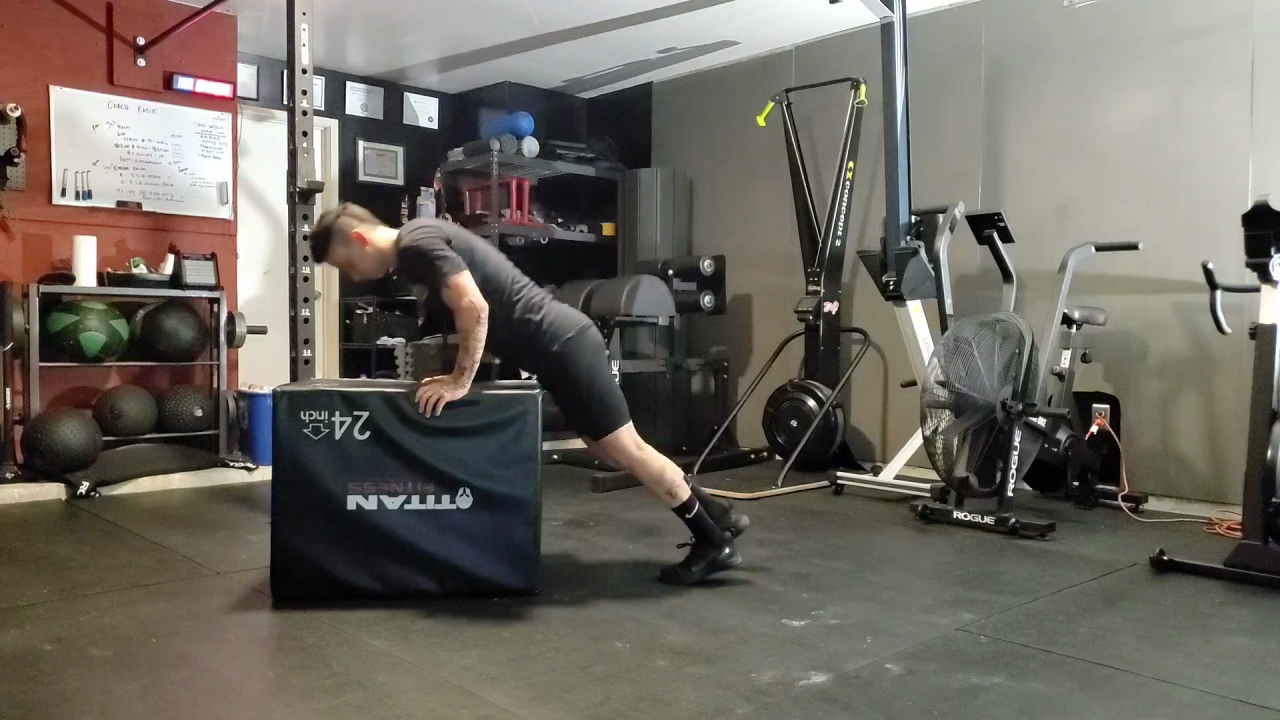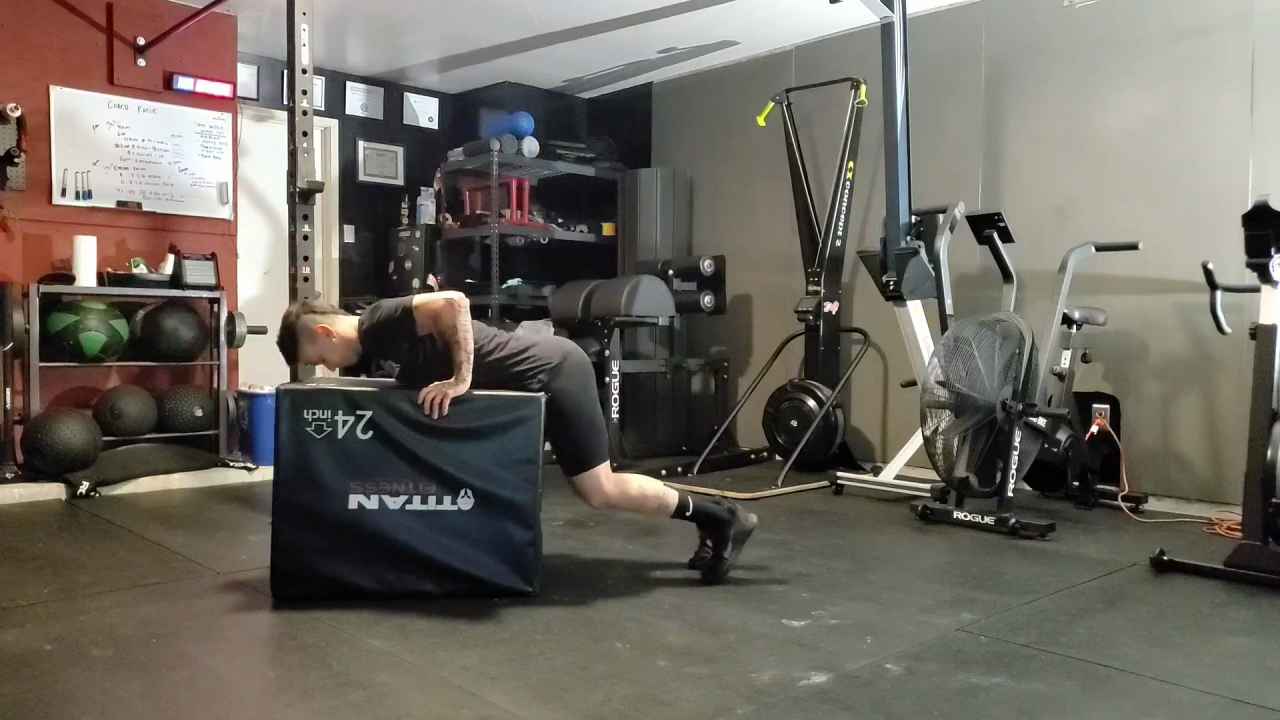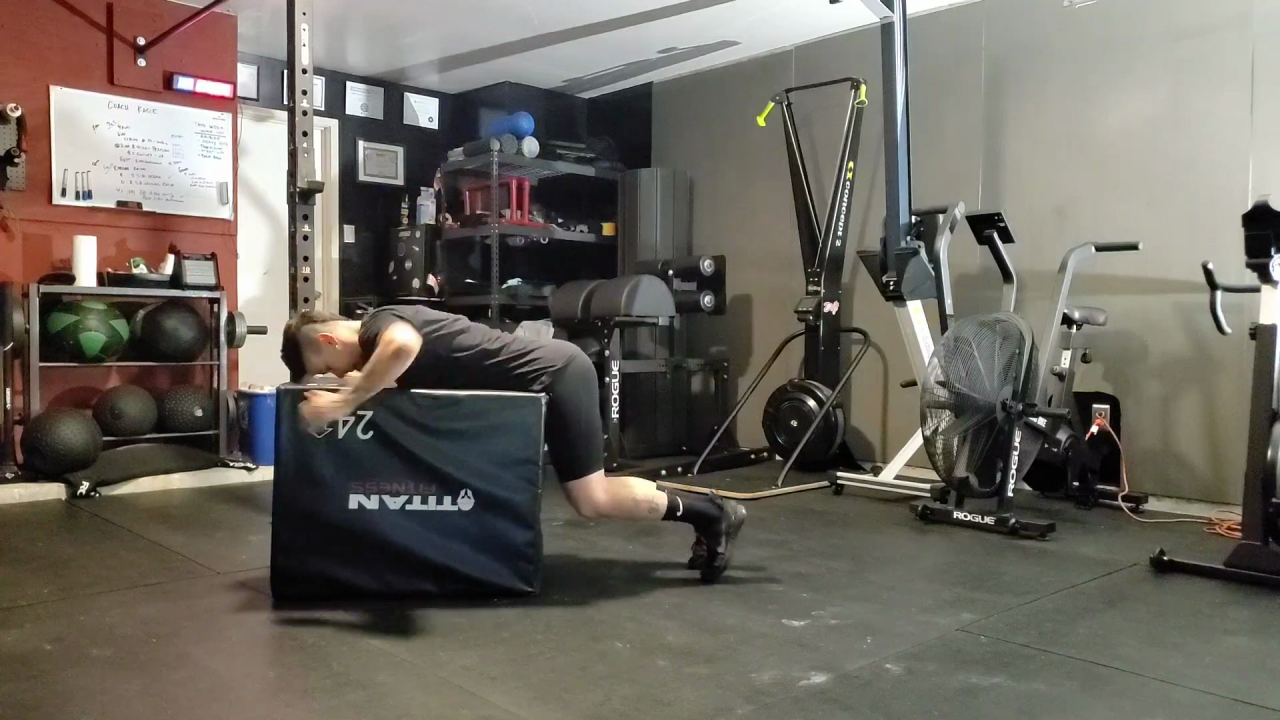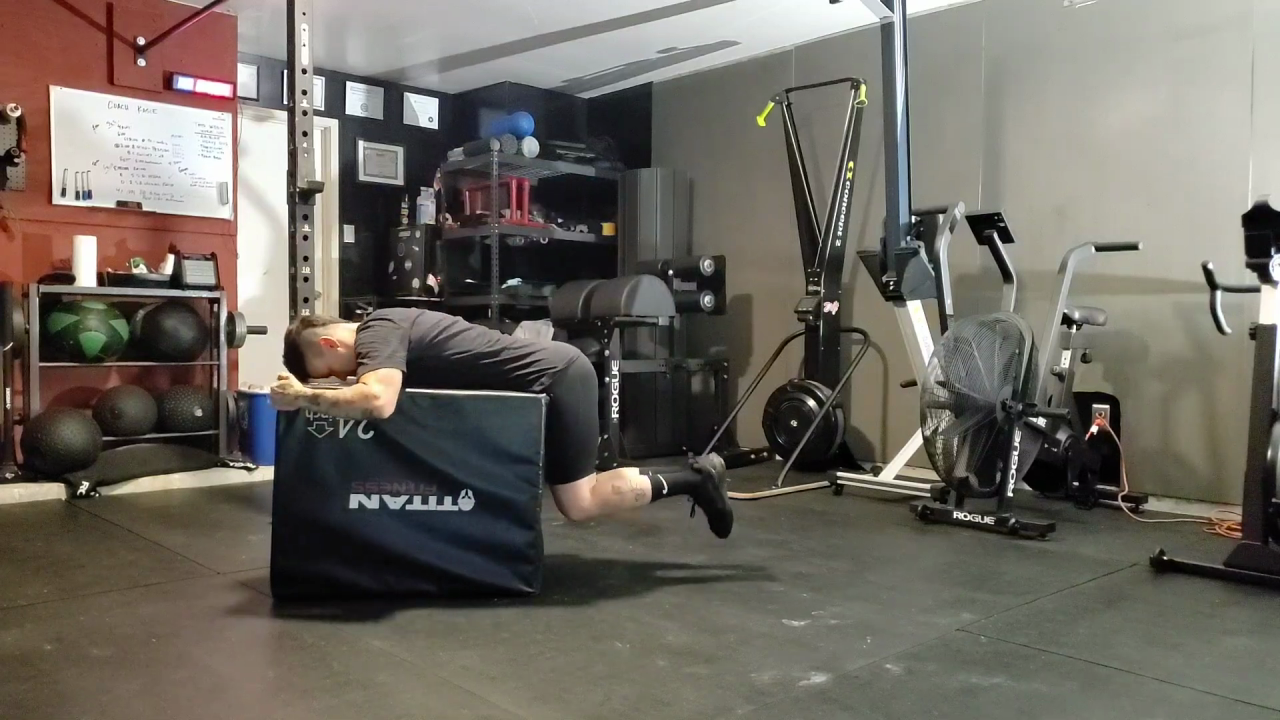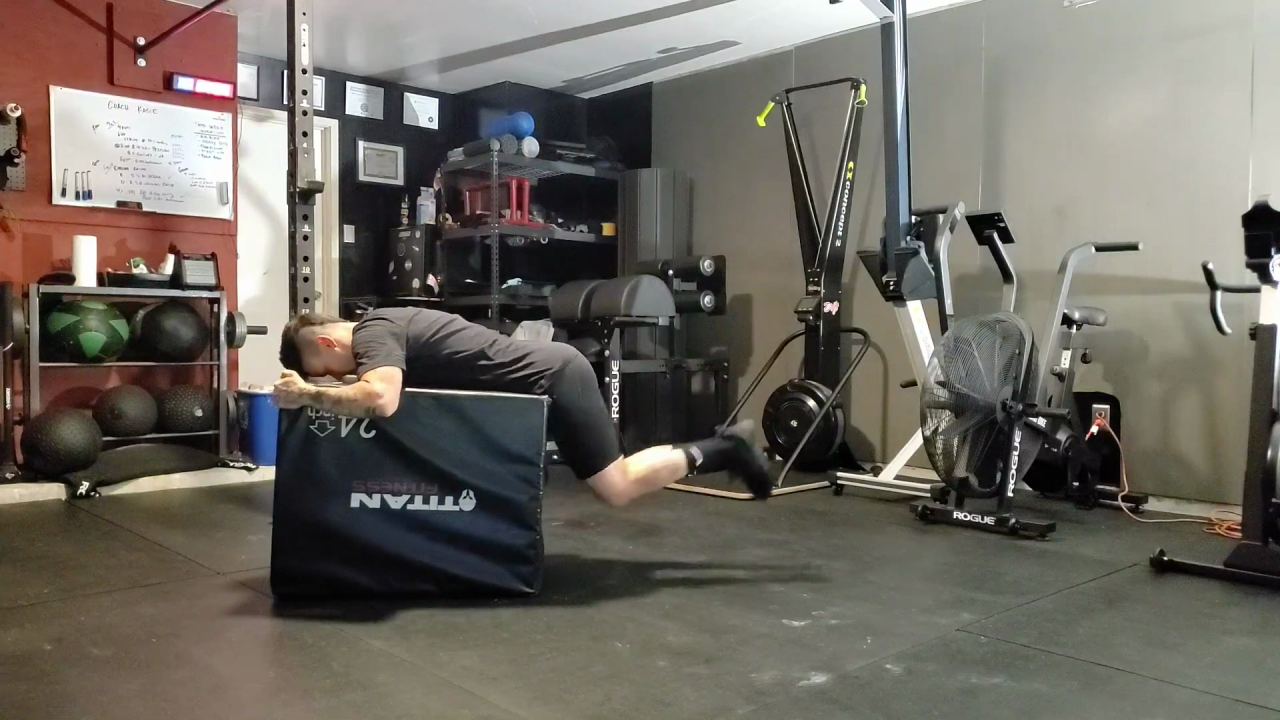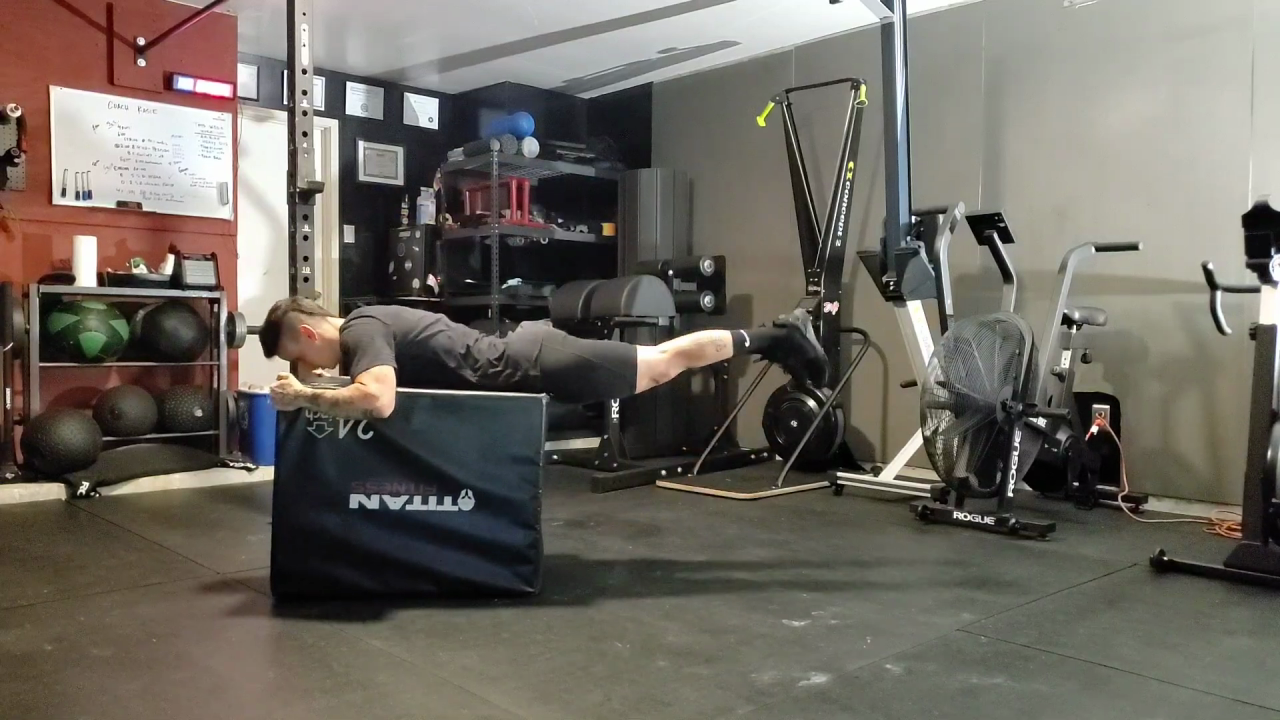
dt=0.7s
person 1, frame 1
left shoulder: (417, 243)
right shoulder: (415, 247)
left elbow: (474, 309)
right elbow: (468, 313)
left wrist: (461, 380)
right wrist: (457, 376)
left hip: (562, 342)
right hip: (557, 341)
left knee: (624, 447)
right knee: (611, 451)
left ankle: (714, 538)
right ankle: (719, 515)
person 1, frame 2
left shoulder: (377, 323)
right shoulder: (380, 346)
left elbow: (452, 304)
left wrist: (461, 380)
left hip: (552, 373)
right hip: (546, 372)
left knee: (599, 490)
right knee: (598, 486)
left ankle: (723, 519)
right ankle: (711, 519)
person 1, frame 3
left shoulder: (377, 324)
right shoulder: (383, 334)
left elbow: (406, 345)
left wrist: (344, 398)
right wrist: (356, 386)
left hip: (556, 377)
right hip: (555, 372)
left knee: (590, 499)
right knee: (592, 490)
left ankle: (713, 514)
right ankle: (706, 513)
person 1, frame 4
left shoulder: (377, 332)
right shoulder: (386, 329)
left elbow: (378, 401)
left wrist: (303, 397)
right wrist: (318, 394)
left hip: (556, 379)
right hip: (554, 372)
left knee: (578, 504)
right knee: (580, 491)
left ankle: (693, 478)
right ankle: (691, 477)
person 1, frame 5
left shoulder: (373, 334)
right shoulder: (380, 327)
left elbow: (382, 400)
right elbow: (383, 391)
left wrist: (309, 394)
right wrist: (317, 393)
left hip: (549, 377)
right hip: (541, 371)
left knee: (618, 488)
right knee: (615, 479)
left ankle: (723, 447)
right ankle: (719, 446)
person 1, frame 6
left shoulder: (361, 331)
right shoulder: (367, 327)
left elbow: (378, 401)
right elbow: (373, 387)
left wrist: (304, 398)
right wrist: (315, 388)
left hip: (535, 366)
right hip: (525, 356)
left knee: (663, 364)
right knee: (661, 363)
left ankle: (773, 337)
right ankle: (777, 338)
